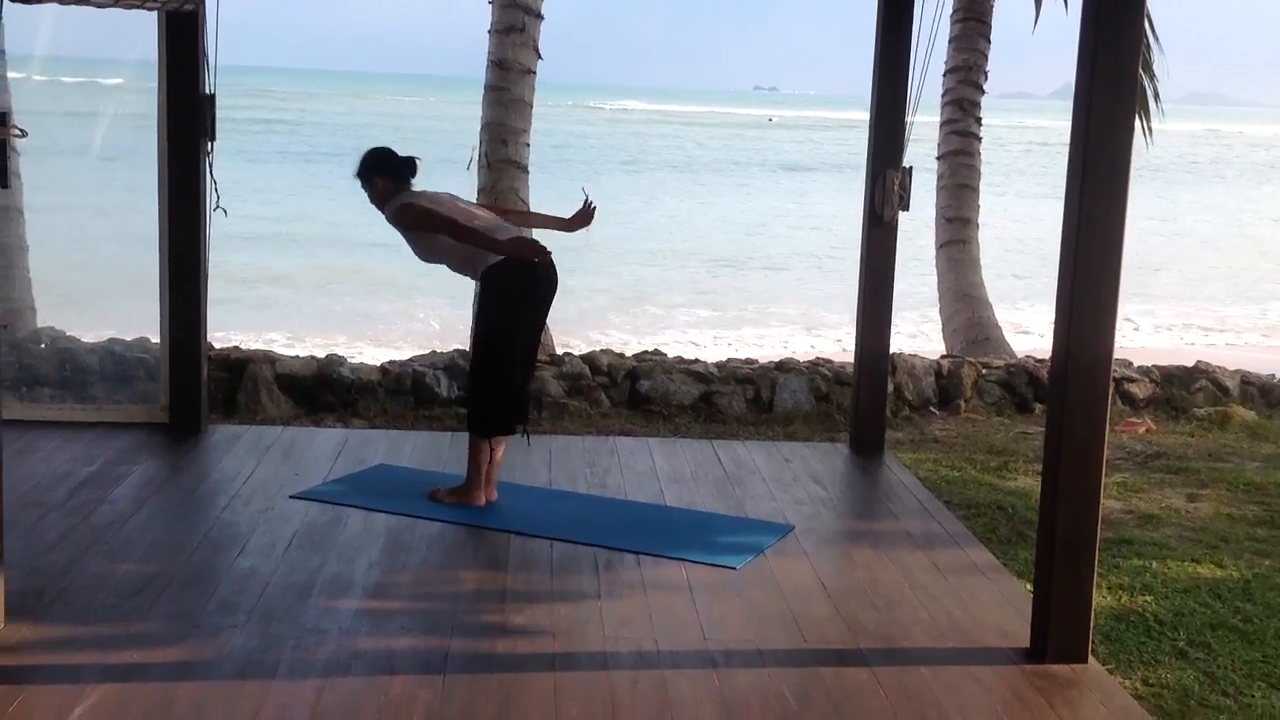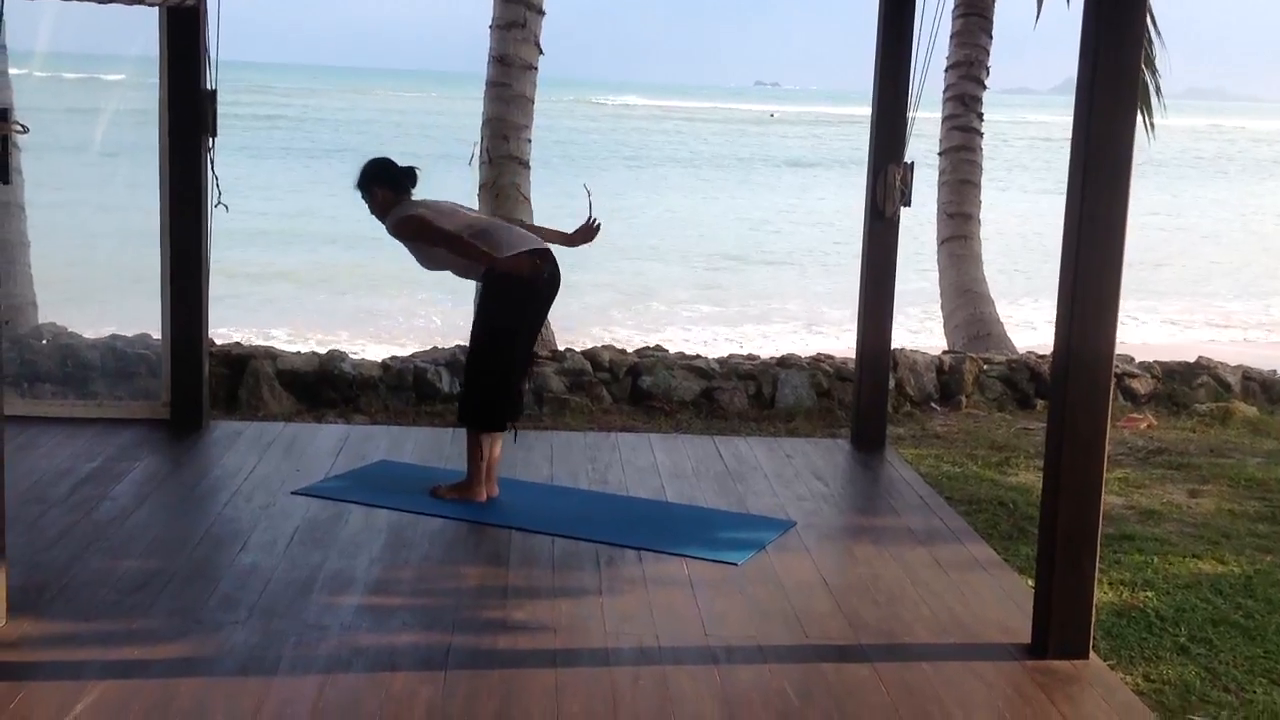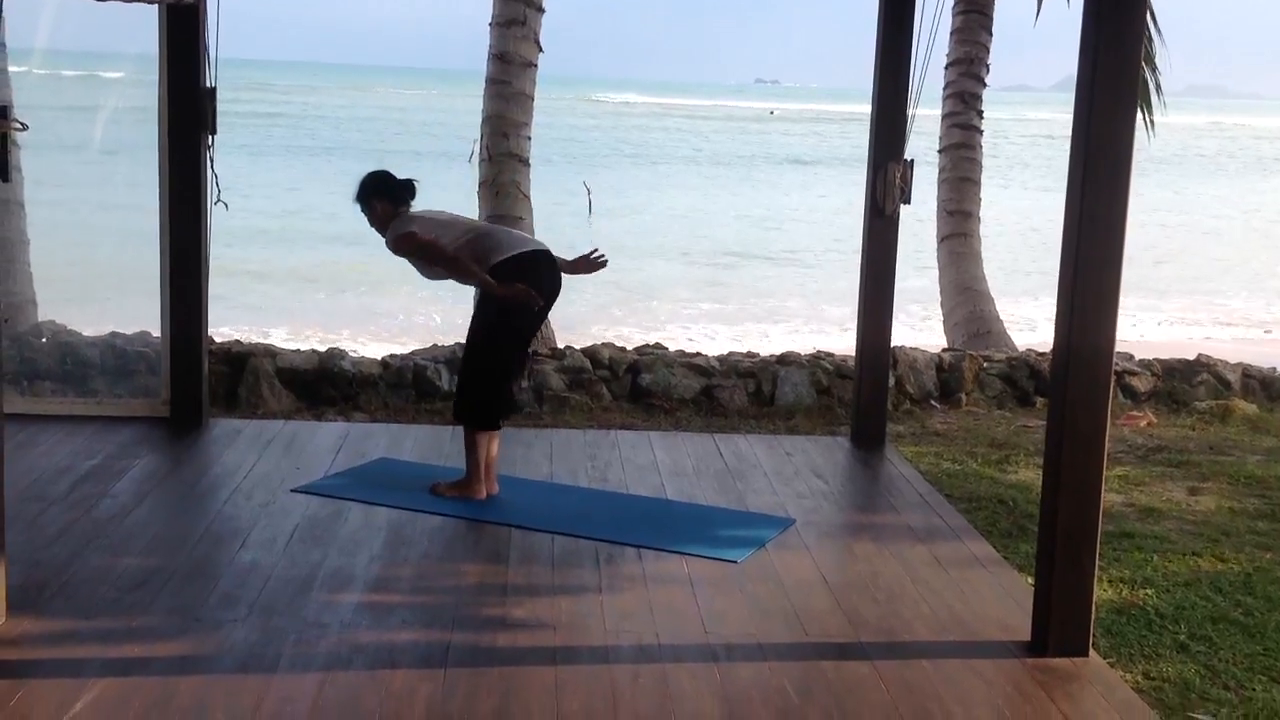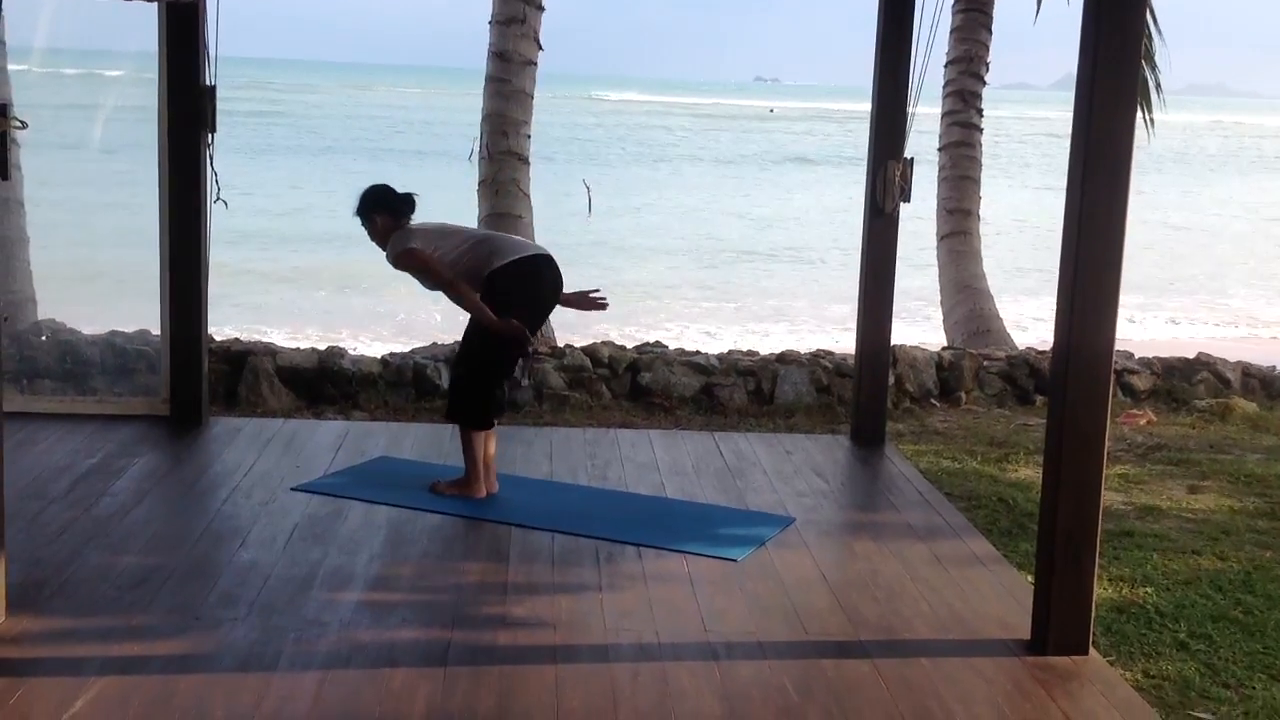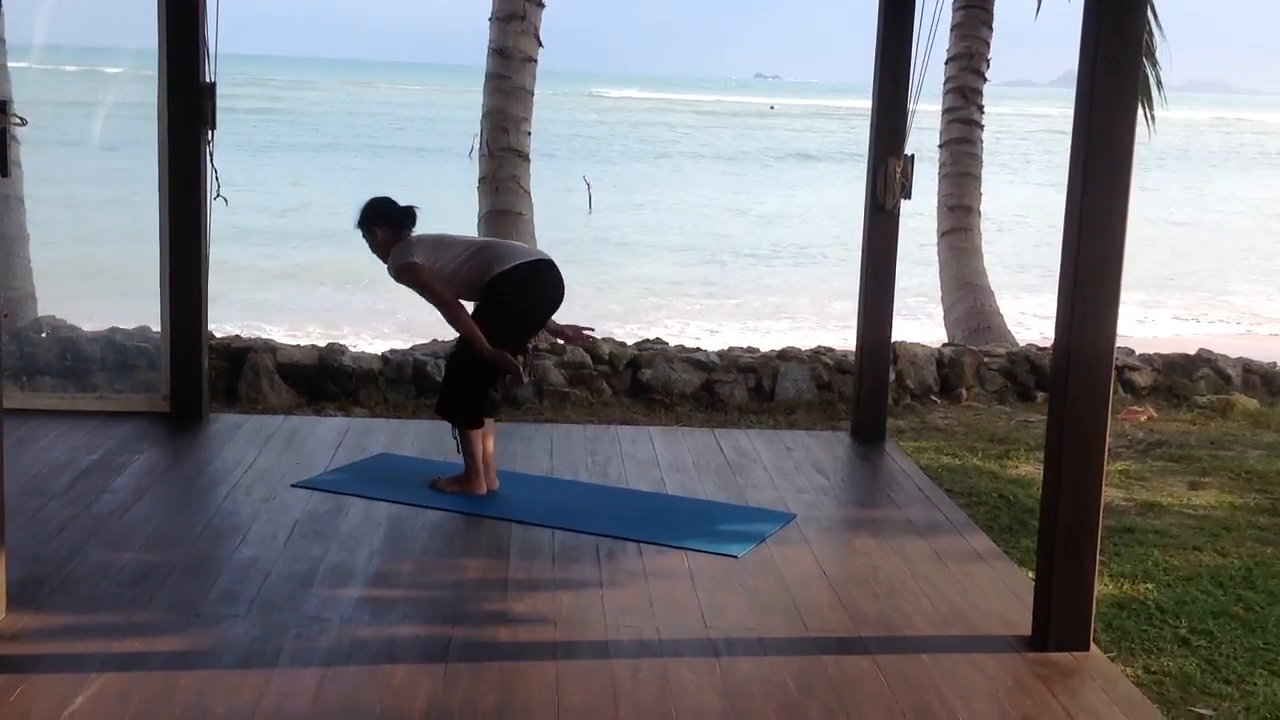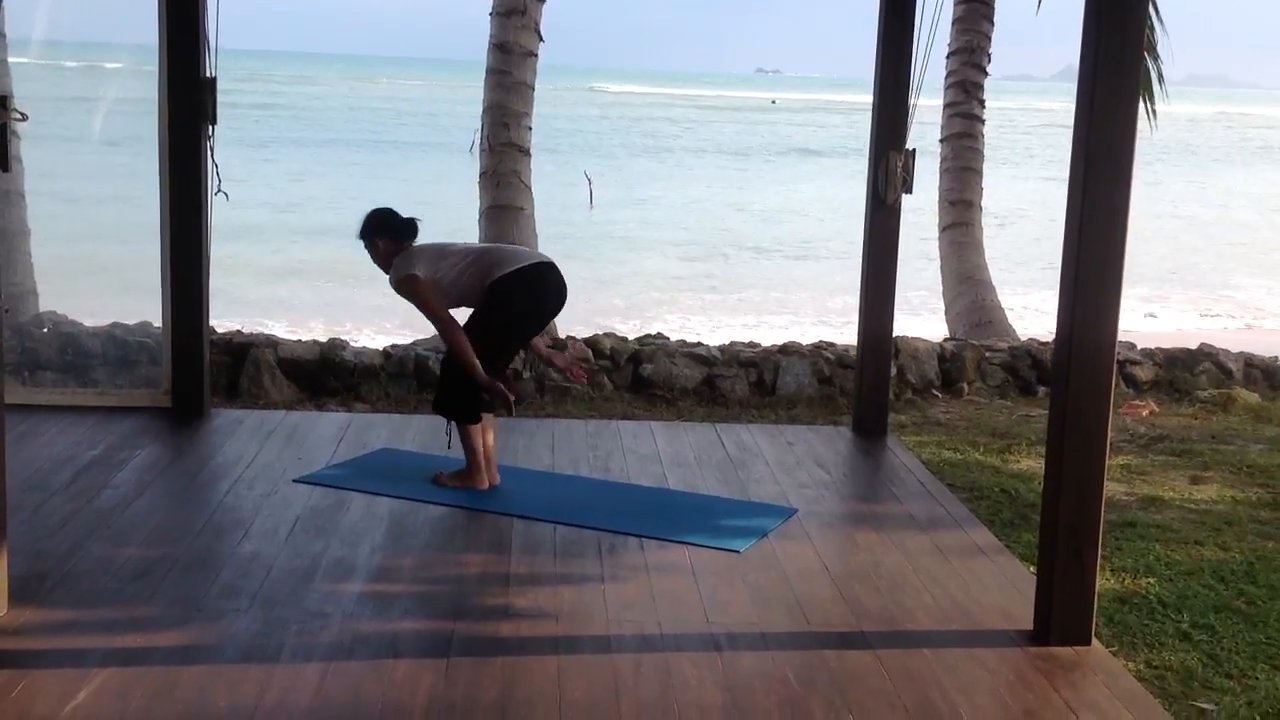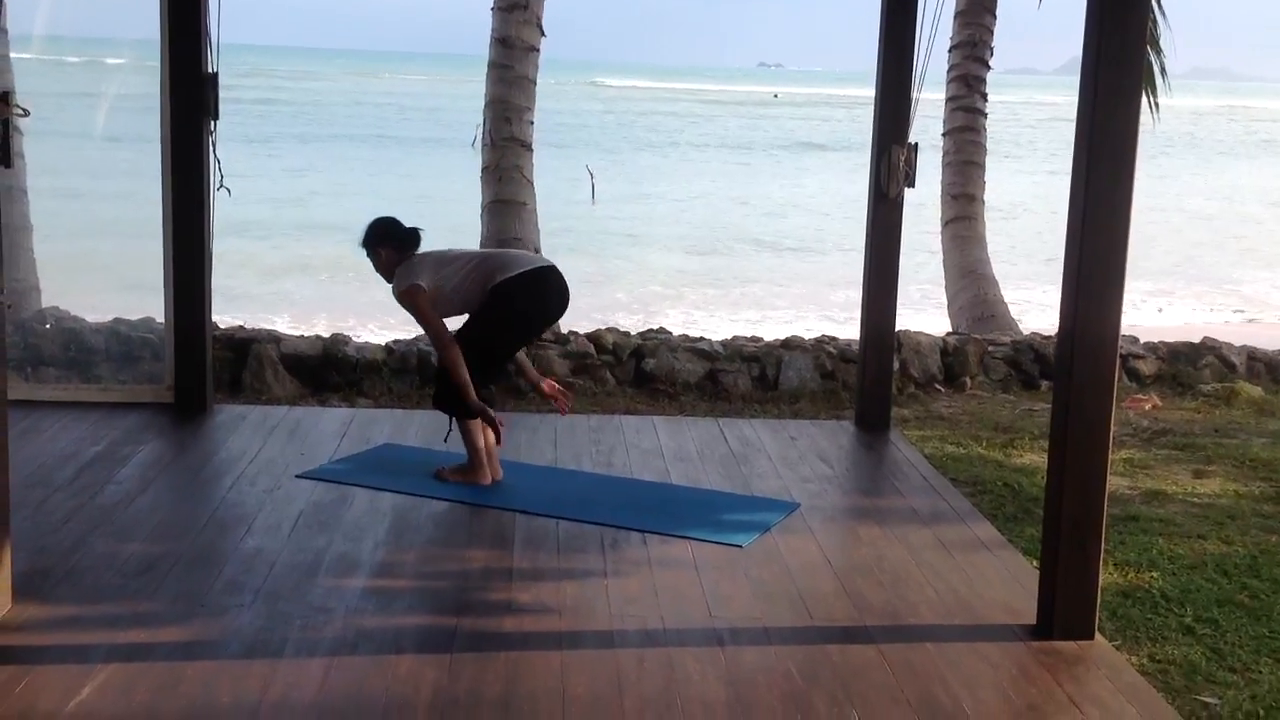
dt=0.1s
person 1, frame 1
left shoulder: (399, 209)
right shoulder: (433, 198)
left elbow: (452, 229)
right elbow: (502, 213)
left wrist: (502, 248)
right wrist: (564, 224)
left hip: (509, 273)
right hip: (538, 267)
left knee: (488, 383)
right knee: (507, 378)
left ankle: (472, 489)
right ankle: (487, 484)
person 1, frame 2
left shoulder: (399, 220)
right shoulder: (427, 208)
left elbow: (451, 241)
left wrist: (501, 265)
right wrist: (567, 240)
left hip: (516, 277)
right hip: (541, 266)
left knee: (483, 379)
right knee: (503, 375)
left ankle: (474, 485)
right ankle: (488, 480)
person 1, frame 3
left shoulder: (398, 235)
right shoulder: (429, 220)
left elbow: (449, 259)
left wrist: (498, 290)
right wrist: (566, 266)
left hip: (513, 271)
right hip: (541, 266)
left knee: (478, 378)
right knee: (497, 374)
left ankle: (473, 483)
right ankle: (487, 477)
person 1, frame 4
left shoulder: (399, 249)
right shoulder: (426, 233)
left elbow: (451, 284)
left wrist: (495, 324)
right wrist: (561, 298)
left hip: (518, 278)
right hip: (544, 270)
left knee: (471, 377)
right knee: (487, 374)
left ankle: (473, 481)
right ankle: (487, 476)
person 1, frame 5
left shoulder: (400, 261)
right shoulder: (426, 245)
left elbow: (450, 307)
left wrist: (489, 352)
right wrist: (553, 328)
left hip: (518, 283)
right hip: (545, 275)
left knee: (465, 376)
right knee: (482, 374)
left ankle: (473, 478)
right ankle: (486, 472)
person 1, frame 6
left shoulder: (403, 273)
right shoulder: (429, 255)
left elbow: (449, 329)
left wrist: (484, 380)
right wrist: (546, 354)
left hip: (522, 286)
right hip: (548, 279)
left knee: (459, 373)
right knee: (475, 368)
left ankle: (475, 473)
right ankle: (488, 468)
person 1, frame 7
left shoulder: (406, 283)
right shoulder: (430, 263)
left elbow: (445, 343)
right elbow: (496, 331)
left wrist: (474, 403)
right wrist: (533, 377)
left hip: (523, 289)
right hip: (550, 283)
left knee: (456, 372)
right knee: (475, 367)
left ankle: (477, 468)
right ankle: (490, 464)
